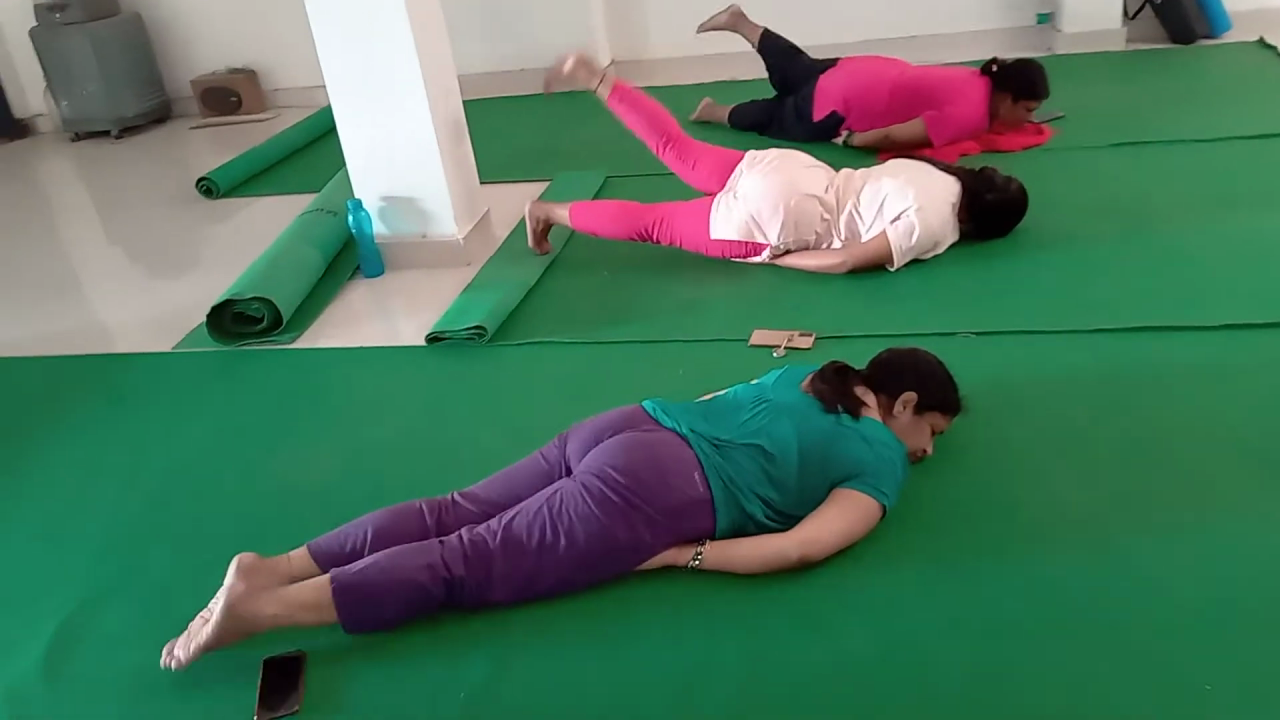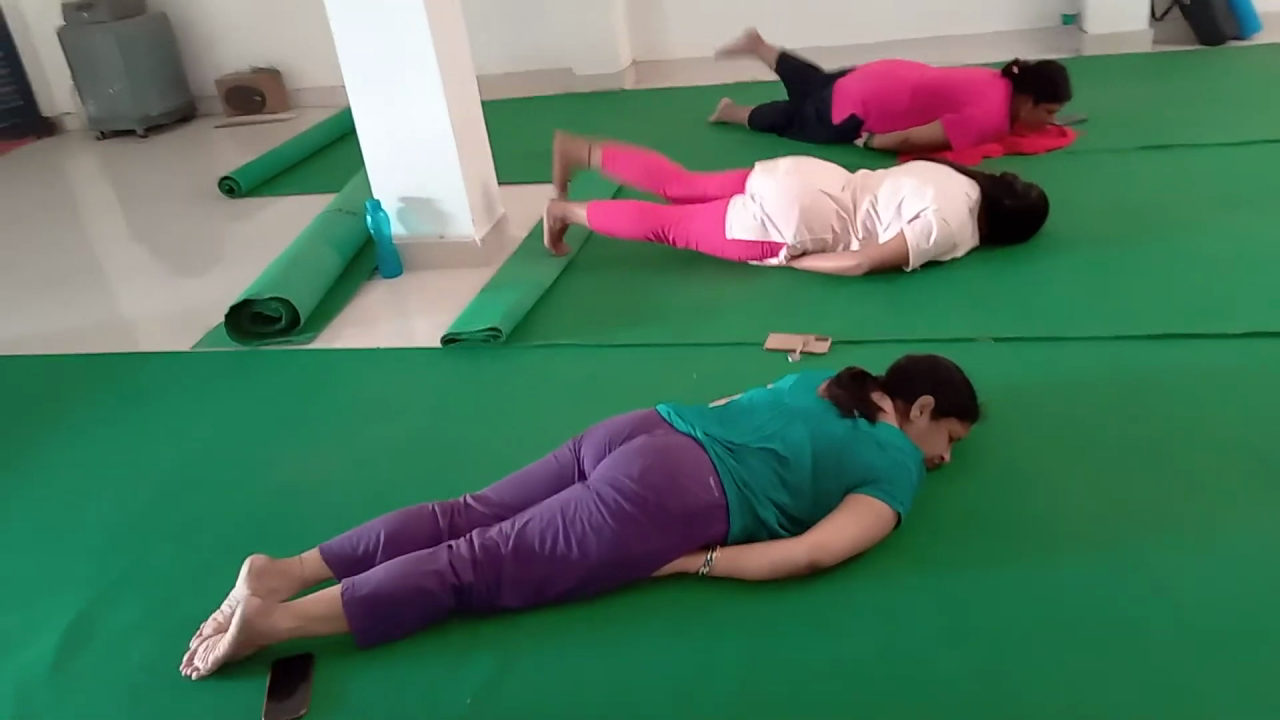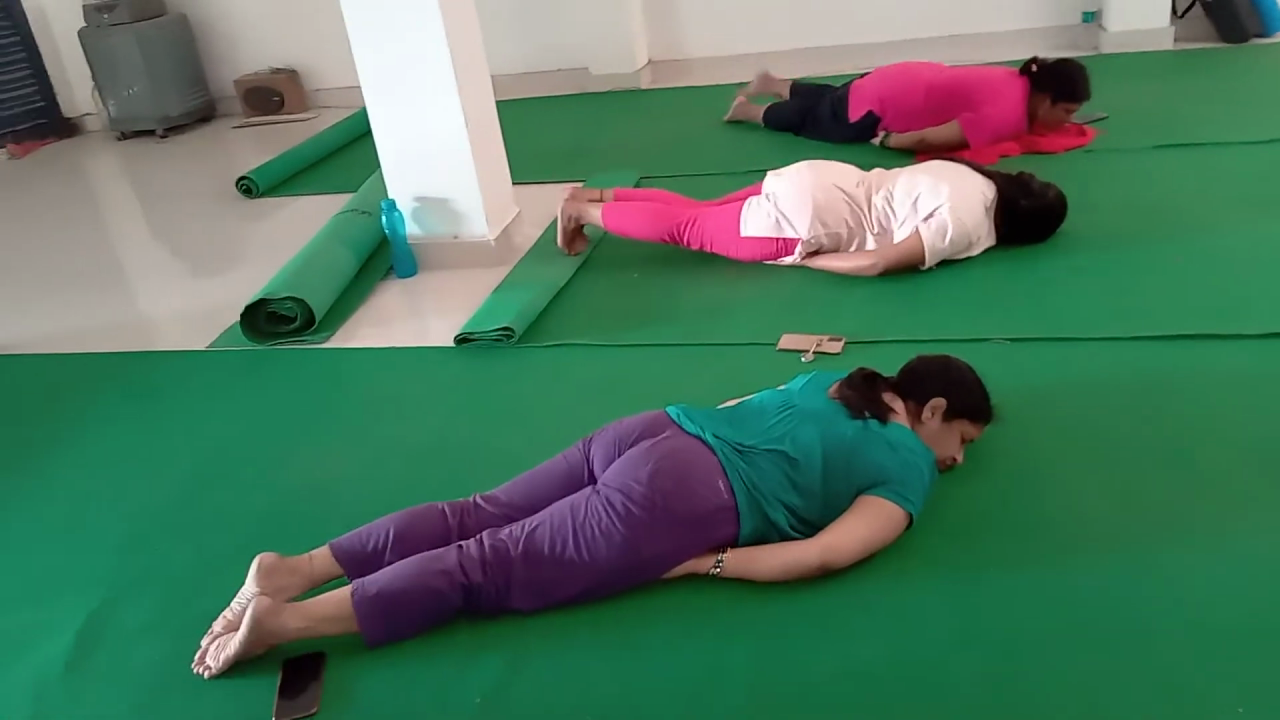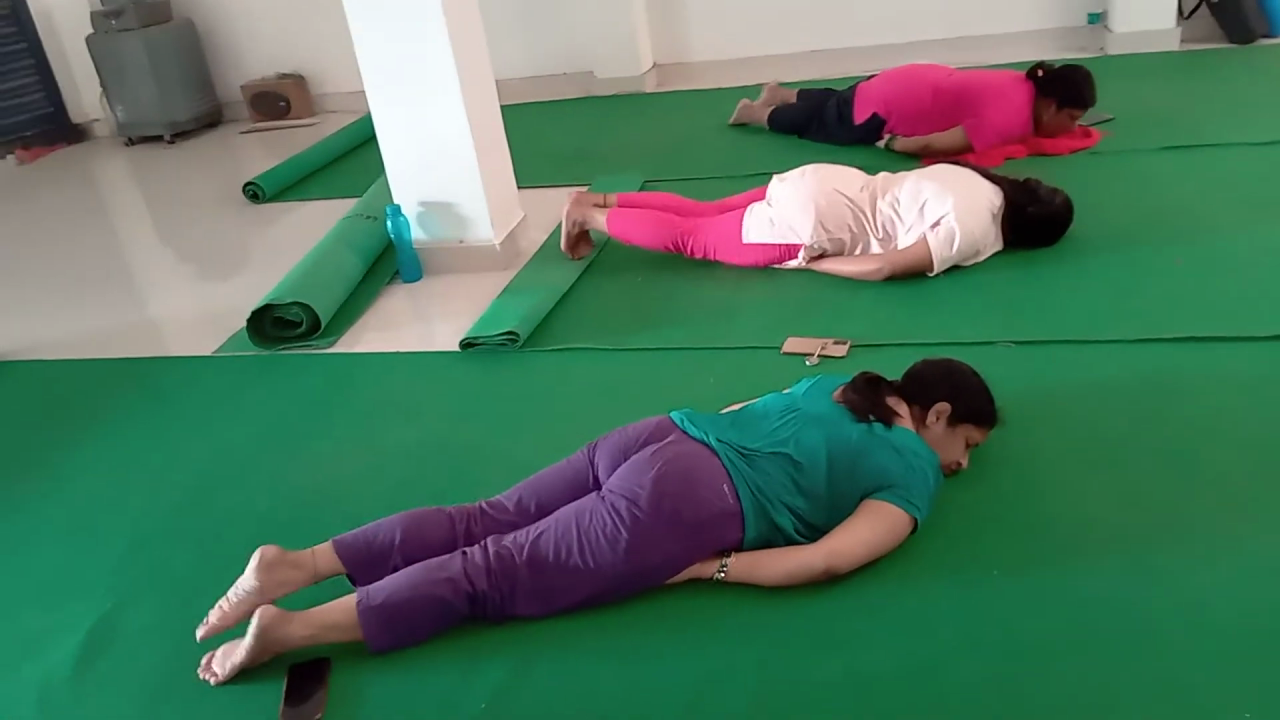
dt=0.2s
person 1, frame 1
left shoulder: (812, 378)
right shoulder: (882, 465)
right elbow: (803, 546)
right wrist: (686, 553)
left hip: (624, 426)
right hip: (654, 491)
left knee: (454, 516)
right knee: (468, 565)
left ankle: (270, 568)
right ankle: (261, 609)
person 1, frame 2
left shoulder: (827, 382)
right shoulder: (896, 471)
right elbow: (815, 552)
right wrist: (698, 560)
left hip: (640, 430)
right hip: (669, 496)
left knee: (466, 519)
right knee: (479, 569)
left ankle: (282, 571)
right ankle: (273, 620)
person 1, frame 3
left shoulder: (839, 384)
right shoulder: (907, 473)
right elbow: (825, 555)
right wrist: (708, 561)
left hip: (649, 431)
right hip: (678, 500)
left knee: (476, 518)
right knee: (490, 569)
left ankle: (292, 568)
right ankle: (284, 619)
person 1, frame 4
left shoulder: (845, 386)
right shoulder: (913, 475)
right elbow: (832, 558)
right wrist: (712, 566)
left hip: (654, 436)
right hip: (681, 506)
left knee: (478, 525)
right knee: (493, 575)
left ankle: (292, 563)
right ankle: (290, 628)
person 2, frame 1
left shoulder: (935, 172)
right shoulder: (932, 227)
right elbow: (845, 261)
right wrist: (773, 257)
left hip: (787, 170)
right hip: (773, 215)
left knee: (675, 149)
right knee: (655, 226)
left ankle: (589, 75)
right ankle: (552, 211)
person 2, frame 2
left shoulder: (954, 176)
right shoulder: (951, 228)
right elbow: (864, 262)
right wrist: (796, 261)
left hip: (803, 177)
right hip: (792, 218)
left knee: (680, 186)
right knee: (673, 226)
left ankle: (581, 150)
right ankle: (570, 210)
person 2, frame 3
left shoulder: (974, 177)
right shoulder: (967, 226)
right elbow: (880, 262)
right wrist: (811, 261)
left hip: (821, 181)
right hip: (807, 219)
left knee: (696, 210)
right knee: (689, 228)
left ankle: (595, 195)
right ankle: (586, 212)
person 2, frame 4
left shoulder: (979, 180)
right shoulder: (973, 233)
right elbow: (885, 267)
right wrist: (815, 263)
left hip: (824, 184)
right hip: (813, 223)
left knee: (701, 211)
right knee: (693, 236)
left ankle: (600, 200)
right ankle: (589, 217)
person 3, frame 1
left shoulder: (983, 81)
right shoulder: (969, 116)
right elbow: (891, 137)
right wrist: (848, 140)
left hip: (866, 74)
right hip: (837, 105)
left knee: (797, 71)
right knee: (775, 119)
left ankle: (738, 21)
right ankle: (717, 112)
person 3, frame 2
left shoulder: (1003, 83)
right shoulder: (990, 117)
right elbow: (910, 140)
right wrist: (868, 141)
left hip: (886, 79)
right hip: (856, 108)
left knee: (812, 86)
right knee: (794, 119)
left ankle: (757, 46)
right ankle: (735, 112)
person 3, frame 3
left shoulder: (1022, 82)
right shoulder: (1008, 117)
right elbow: (927, 140)
right wrist: (886, 140)
left hip: (903, 82)
right hip: (876, 107)
left knee: (828, 102)
right knee: (811, 119)
left ankle: (771, 84)
right ankle: (751, 110)
person 3, frame 4
left shoulder: (1028, 85)
right shoulder: (1013, 120)
right elbow: (932, 145)
right wrist: (891, 143)
left hip: (908, 84)
right hip: (882, 108)
left knee: (832, 106)
right knee: (817, 121)
left ankle: (780, 94)
right ankle: (756, 113)
